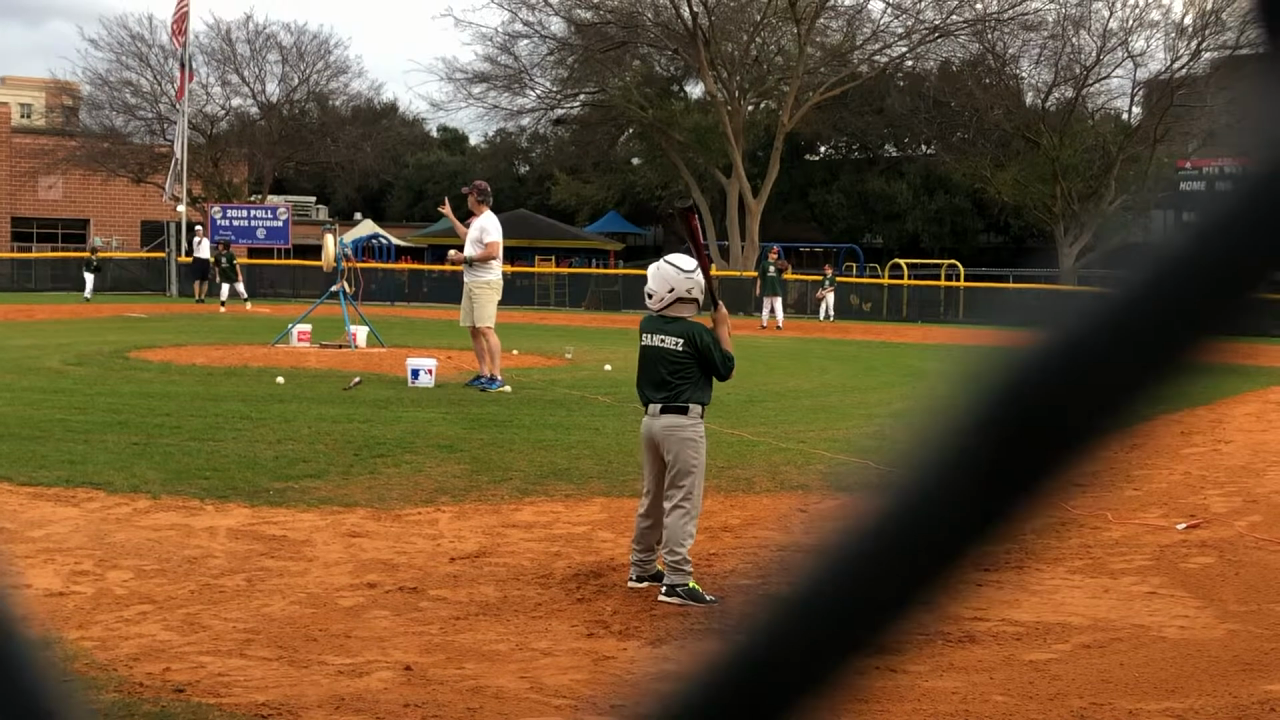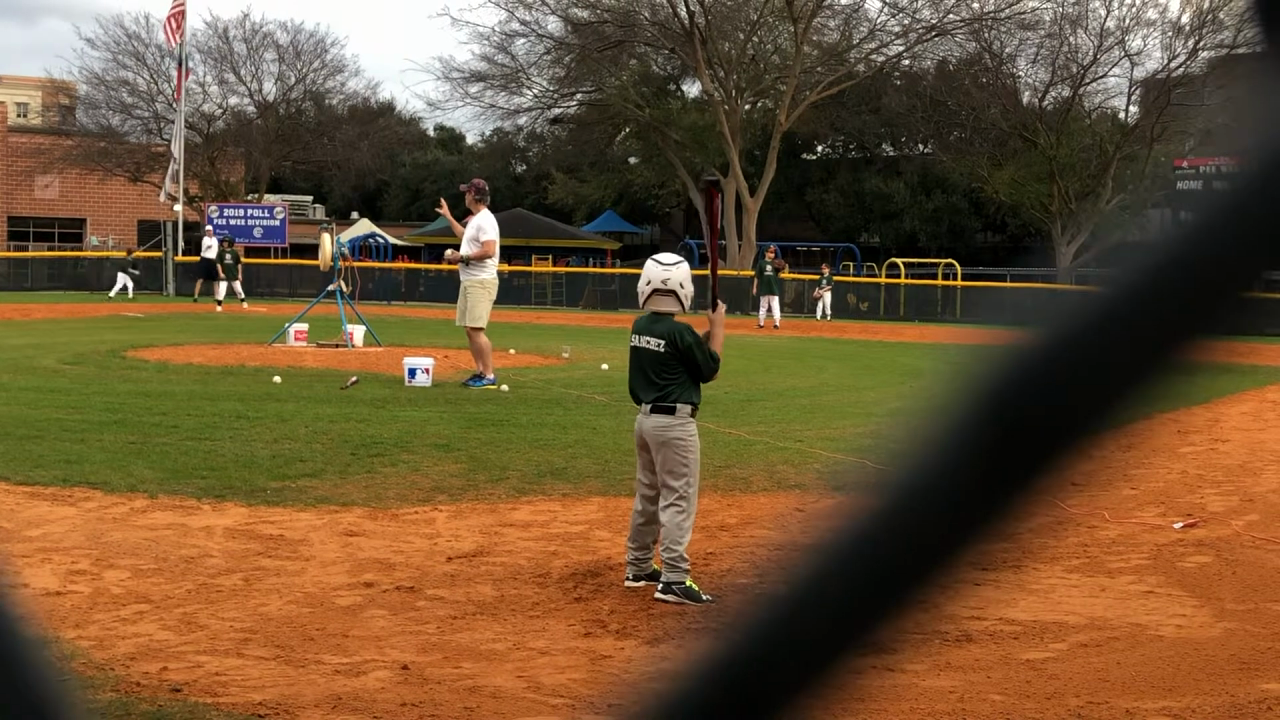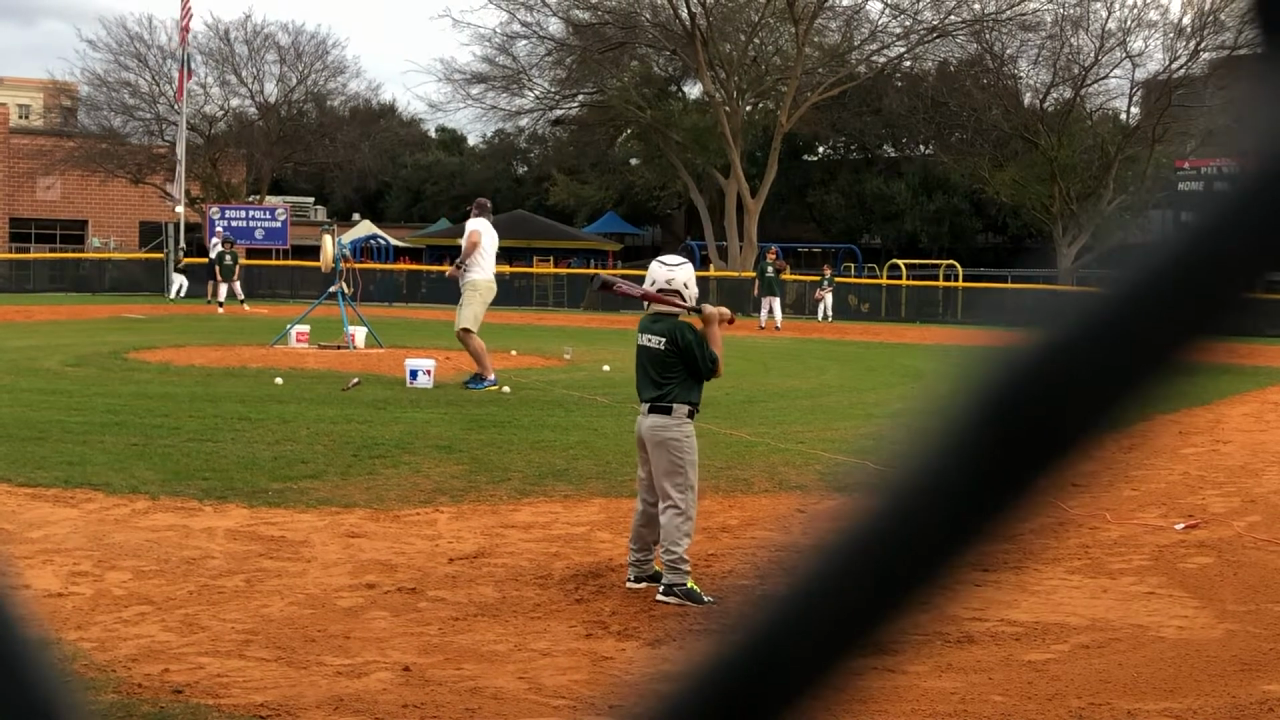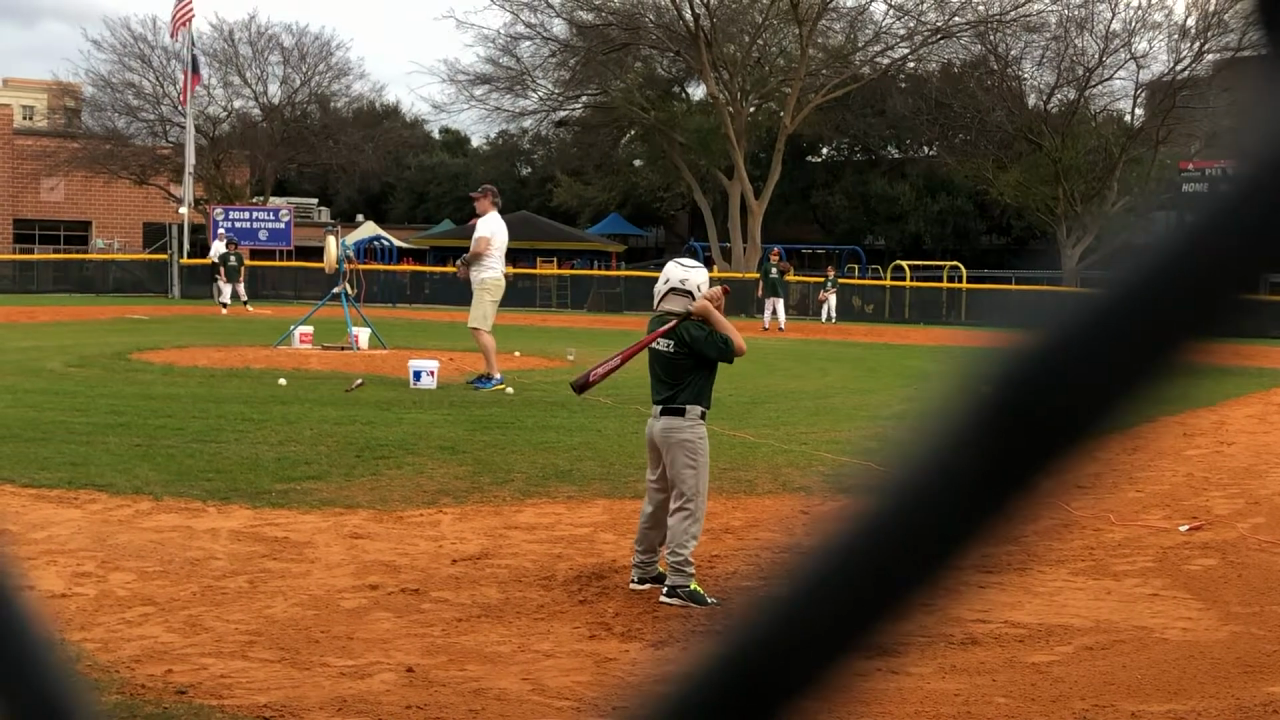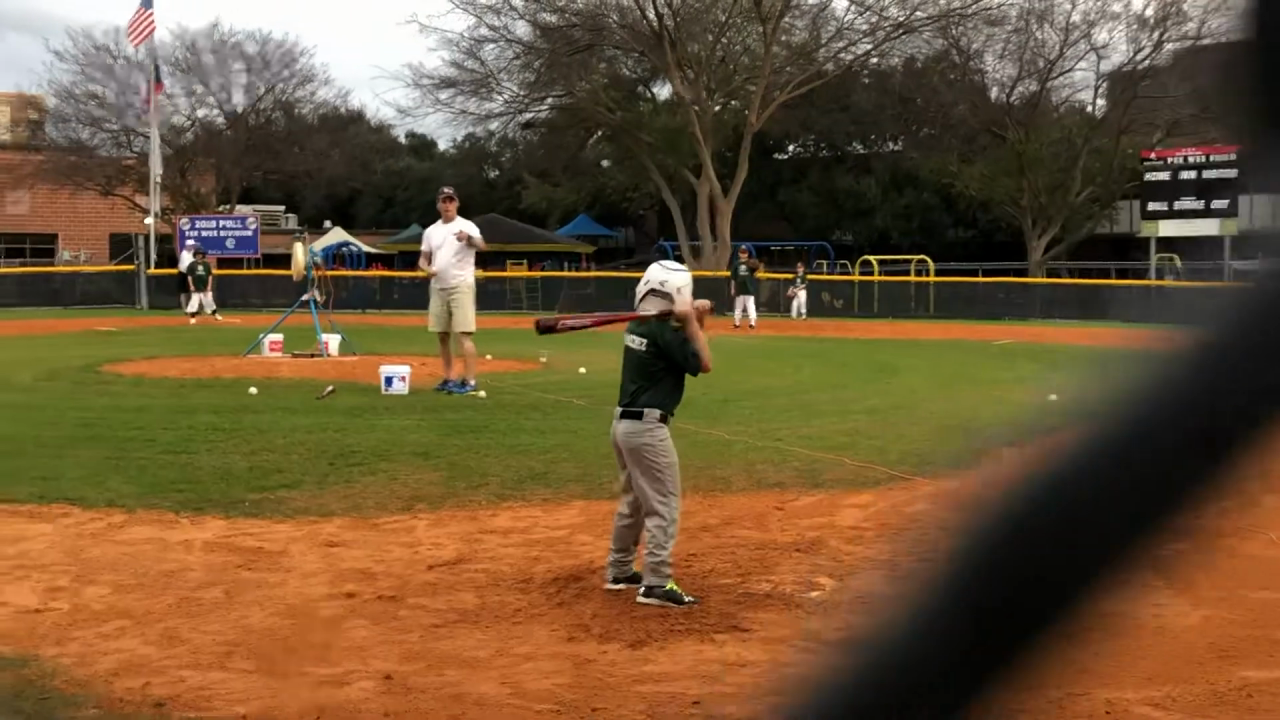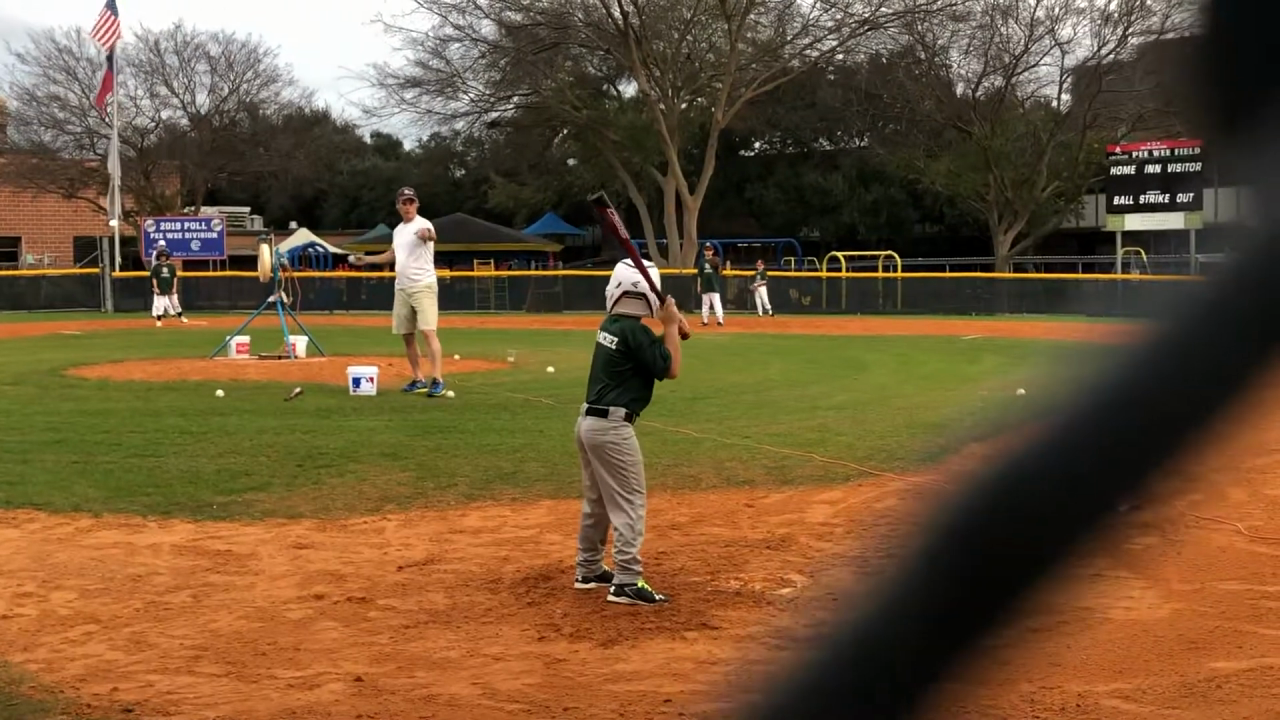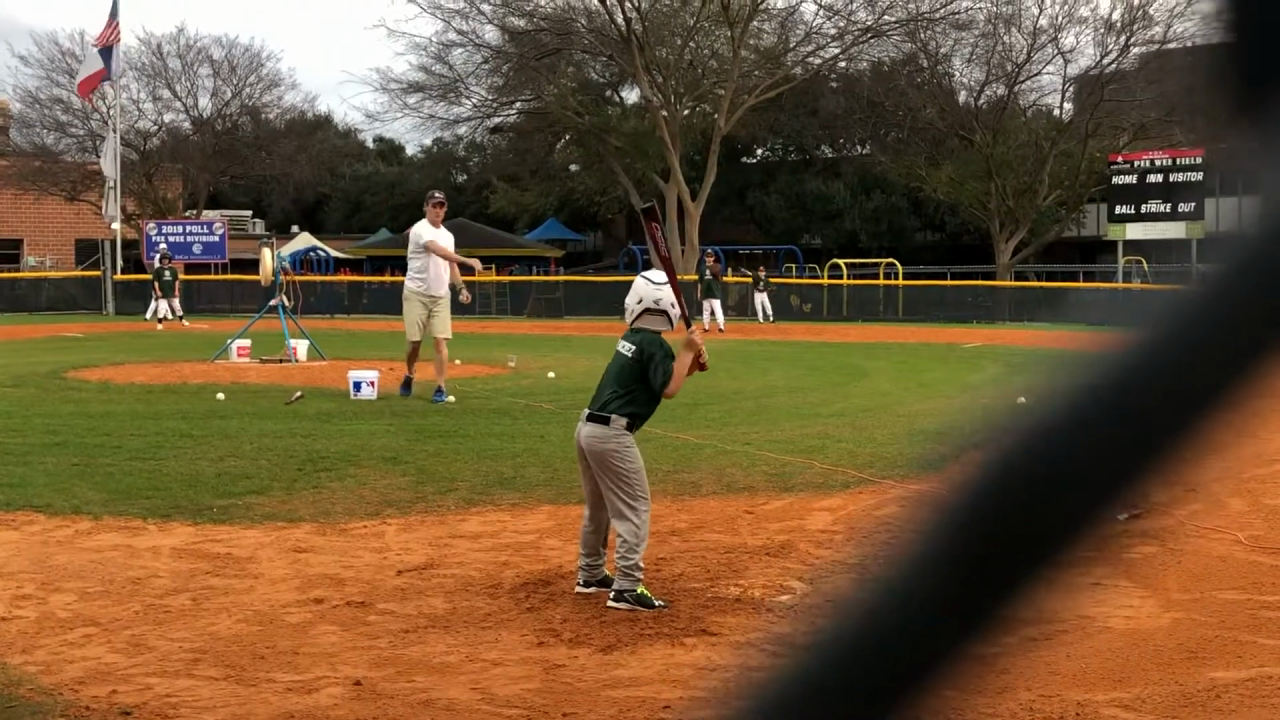
dt=0.7s
person 1, frame 1
left shoulder: (647, 326)
right shoulder: (696, 332)
right elbow: (726, 370)
left wrist: (714, 331)
right wrist: (721, 327)
left hip: (651, 421)
right hip: (683, 425)
left knee: (653, 499)
right knee: (682, 503)
left ankle: (642, 568)
right ankle: (676, 582)
person 1, frame 2
left shoulder: (639, 326)
right shoulder: (680, 331)
right elbow: (710, 371)
left wrist: (706, 335)
right wrist: (717, 328)
left hip: (645, 419)
right hip: (674, 423)
left knee: (647, 496)
right knee: (678, 500)
left ankle: (638, 567)
right ankle: (674, 580)
person 1, frame 3
left shoulder: (647, 323)
right shoulder: (681, 329)
right elbow: (714, 368)
left wrist: (712, 322)
right wrist: (712, 325)
left hip: (647, 419)
right hip: (672, 423)
left knee: (650, 497)
right knee: (678, 501)
left ankle: (640, 569)
right ankle: (675, 582)
person 1, frame 4
left shoulder: (657, 324)
right shoulder: (688, 331)
left elbow: (706, 337)
right elbow: (738, 347)
left wrist: (713, 311)
right wrist: (711, 313)
left hip: (658, 421)
right hip: (685, 425)
left knee: (657, 499)
right knee: (687, 504)
left ankle: (644, 570)
right ankle: (678, 584)
person 1, frame 5
left shoulder: (636, 325)
right shoulder: (664, 332)
left elbow: (680, 347)
right elbow: (704, 364)
left wrist: (694, 321)
right wrist: (691, 322)
left hip: (624, 423)
right hip: (647, 428)
left knee: (633, 502)
right knee: (663, 505)
left ankle: (620, 570)
right ankle: (656, 583)
person 1, frame 6
left shoulder: (611, 324)
right shoulder: (634, 331)
left elbow: (648, 353)
right elbow: (670, 369)
left wrist: (672, 330)
right wrist: (670, 326)
left hip: (589, 421)
right hip: (612, 426)
left knee: (596, 500)
right knee: (629, 503)
left ankle: (589, 569)
right ankle: (626, 582)
person 1, frame 7
left shoulder: (632, 336)
right shoulder: (656, 345)
left elbow: (660, 377)
right elbow: (668, 389)
left wrist: (690, 360)
right wrist: (687, 351)
left hip: (587, 428)
right hip: (611, 434)
left knee: (599, 506)
right knee: (633, 510)
left ankle: (591, 574)
right ankle: (627, 588)
person 2, frame 1
left shoulder: (488, 221)
right shoulder: (476, 221)
left elbow: (492, 253)
left wrist: (465, 259)
right wrist: (450, 216)
left hip: (486, 283)
right hip: (471, 282)
left knee: (485, 329)
right knee: (473, 330)
left ankle: (496, 377)
right ankle: (484, 374)
person 2, frame 2
left shoulder: (485, 220)
right shoulder: (474, 219)
left elbow: (489, 252)
left wrist: (462, 257)
right wrist: (448, 216)
left hip: (482, 282)
right hip: (468, 281)
left knee: (476, 330)
right knee: (470, 330)
left ankle: (489, 376)
right ankle: (480, 373)
person 2, frame 3
left shoulder: (476, 224)
right shoulder: (491, 232)
left elbow: (474, 240)
left wrist: (458, 264)
left hip: (478, 285)
right hip: (475, 285)
left knee: (466, 332)
right knee: (461, 331)
left ankle: (490, 377)
right ankle: (482, 371)
person 2, frame 4
left shoulder: (486, 221)
right shoulder: (501, 224)
left elbow: (479, 249)
left wrist: (463, 261)
right wrist: (469, 270)
left hip: (487, 282)
right hip: (495, 281)
left knee: (478, 329)
right knee: (483, 330)
left ankle: (496, 377)
right ankle: (490, 373)
person 2, frame 5
left shoulder: (467, 226)
right shoulder: (430, 231)
left elbow: (482, 246)
right elbow: (423, 259)
left wrist: (469, 238)
right wrist: (427, 268)
left hip: (462, 287)
right hip: (438, 289)
left knee: (463, 334)
right knee: (443, 335)
left ankle: (470, 381)
right ankle: (450, 378)
person 2, frame 6
left shoulder: (422, 224)
right shoulder: (398, 230)
left elbow: (432, 236)
left wrist: (427, 234)
right wrist: (368, 259)
left hip: (423, 287)
right hip: (401, 289)
left knee: (427, 331)
right knee: (407, 336)
left ankle: (438, 380)
right ankle: (419, 379)
person 2, frame 7
left shoulder: (448, 235)
right shoulder: (420, 229)
left elbow: (450, 265)
right elbow: (440, 252)
left wrist: (461, 287)
right wrist: (467, 261)
left hip: (441, 295)
right hip: (416, 294)
left knee: (440, 341)
right knee: (414, 341)
left ankle: (440, 387)
right ankle: (409, 374)
